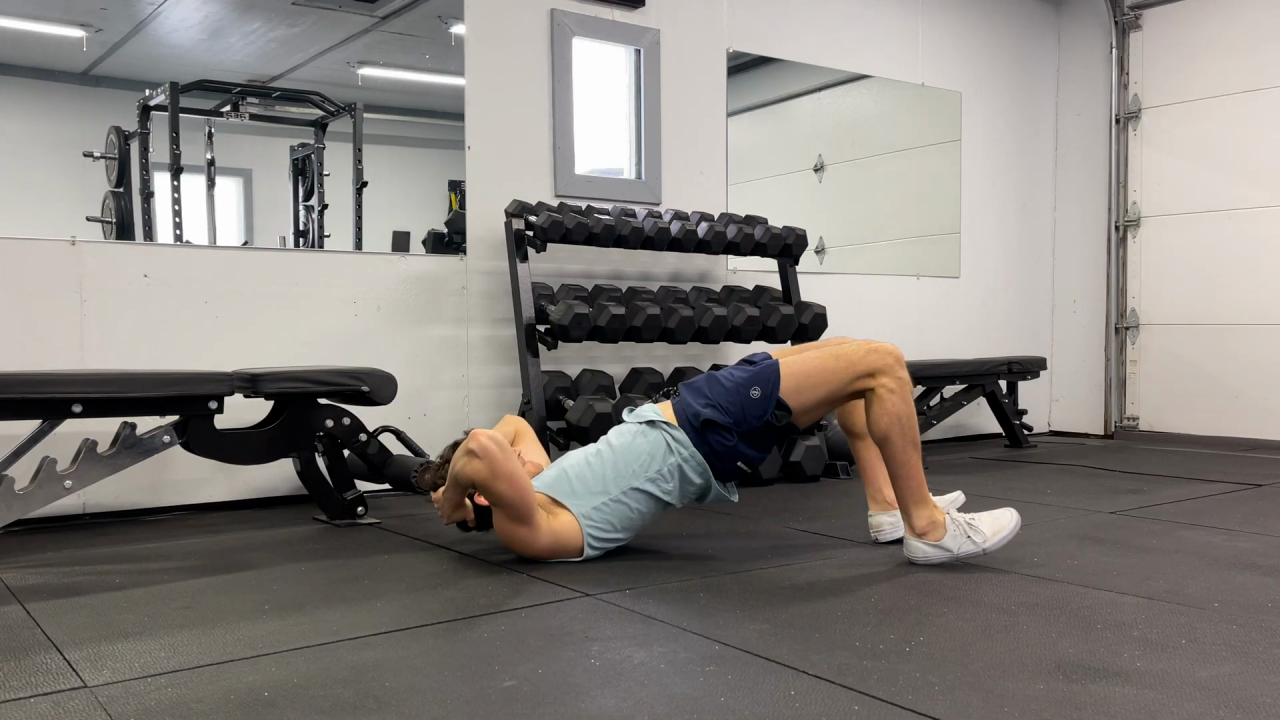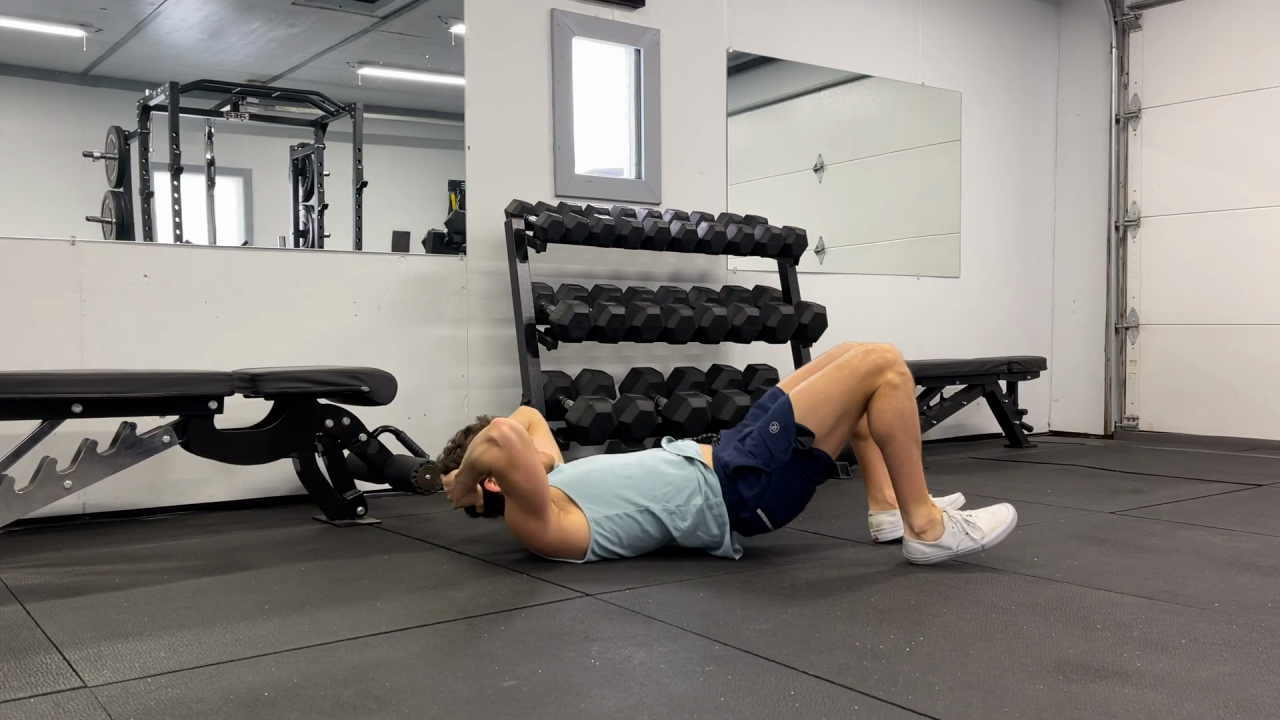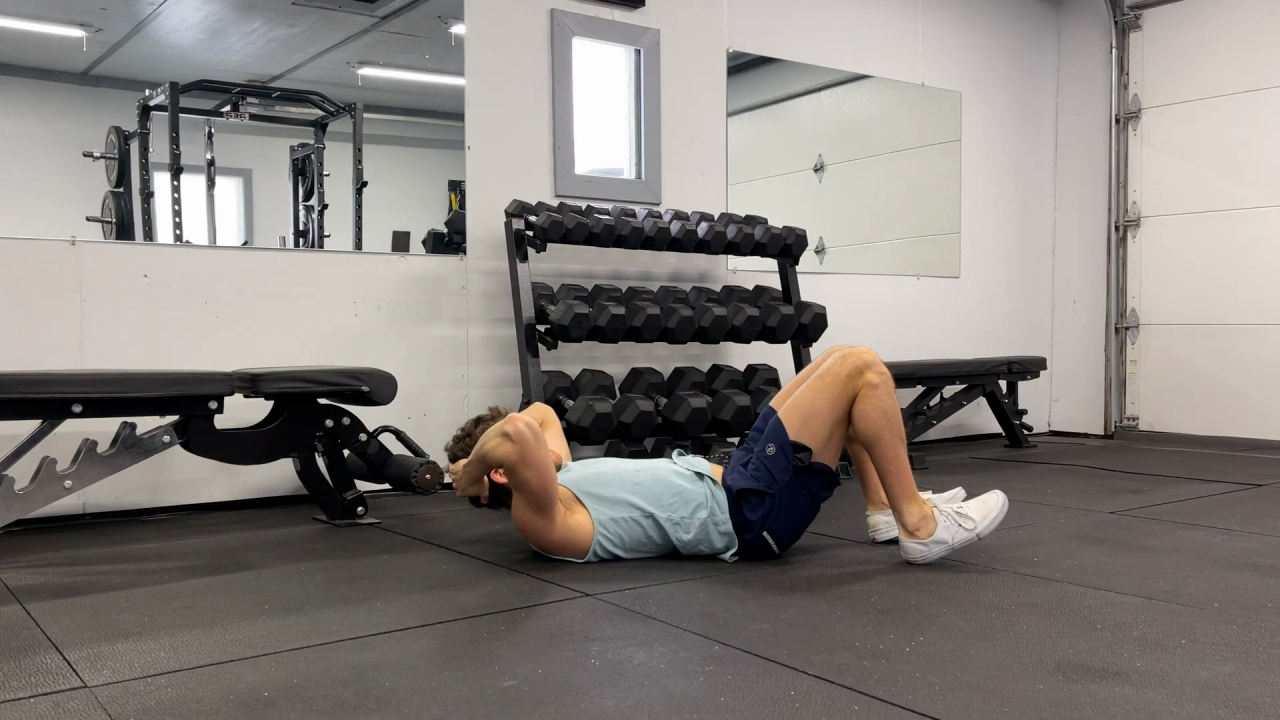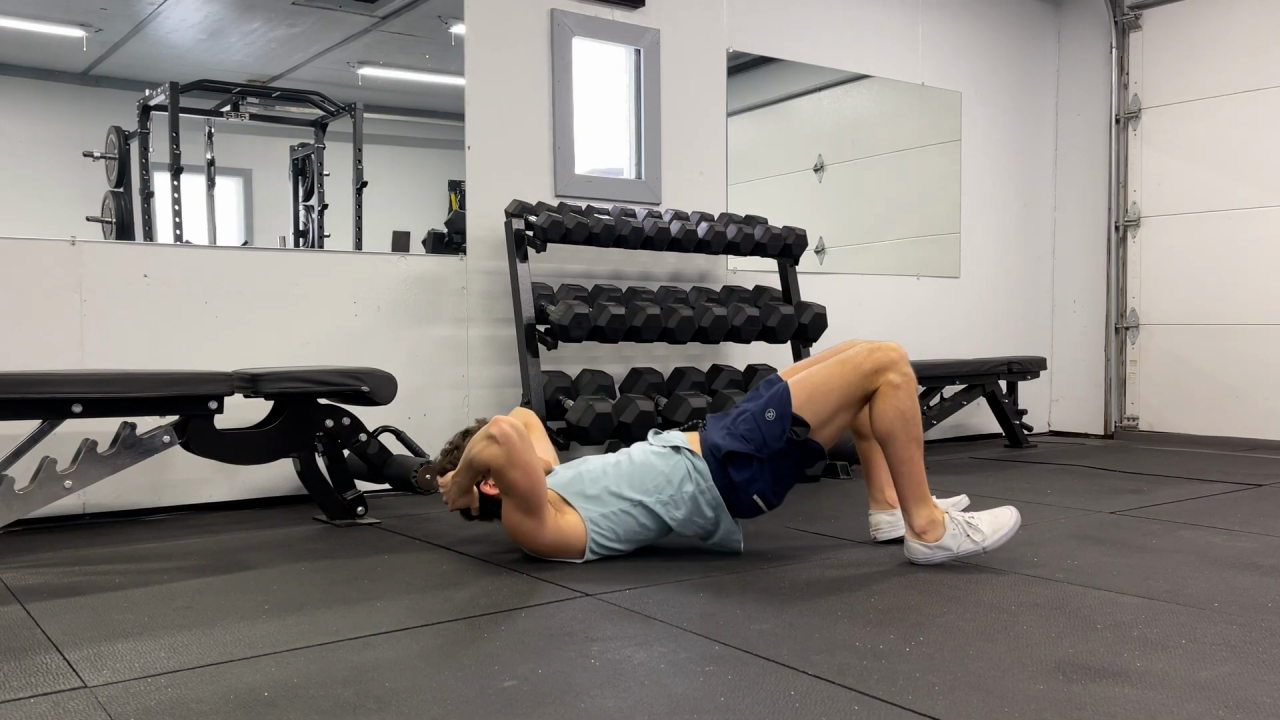
dt=0.3s
person 1, frame 1
left shoulder: (535, 493)
right shoulder: (525, 528)
left elbow: (511, 424)
right elbow: (482, 449)
left wrist: (460, 485)
right wrist: (450, 498)
left hip: (696, 418)
left knee: (850, 354)
right knee: (884, 364)
left ankle: (888, 510)
right ankle: (928, 528)
person 1, frame 2
left shoulder: (551, 488)
right shoulder: (539, 525)
left elbow: (526, 414)
right elbow: (504, 436)
left wrist: (465, 463)
right wrist: (462, 482)
left hip: (723, 459)
right hip: (740, 486)
left knee: (855, 359)
right knee: (884, 365)
left ankle: (890, 509)
right ankle: (927, 528)
person 1, frame 3
left shoulder: (557, 486)
right shoulder: (542, 520)
left elbow: (541, 413)
right elbow: (518, 433)
left wrist: (473, 464)
right wrist: (468, 474)
left hip: (730, 481)
right hip: (748, 509)
left knee: (843, 363)
right knee: (862, 367)
left ankle: (889, 511)
right ankle: (921, 525)
person 1, frame 4
left shoulder: (550, 488)
right shoulder: (535, 527)
left elbow: (524, 416)
right elbow: (503, 434)
left wrist: (461, 463)
right wrist: (458, 486)
left hip: (718, 449)
right hip: (731, 468)
left knee: (858, 357)
right knee: (887, 363)
left ankle: (891, 509)
right ankle: (928, 528)
